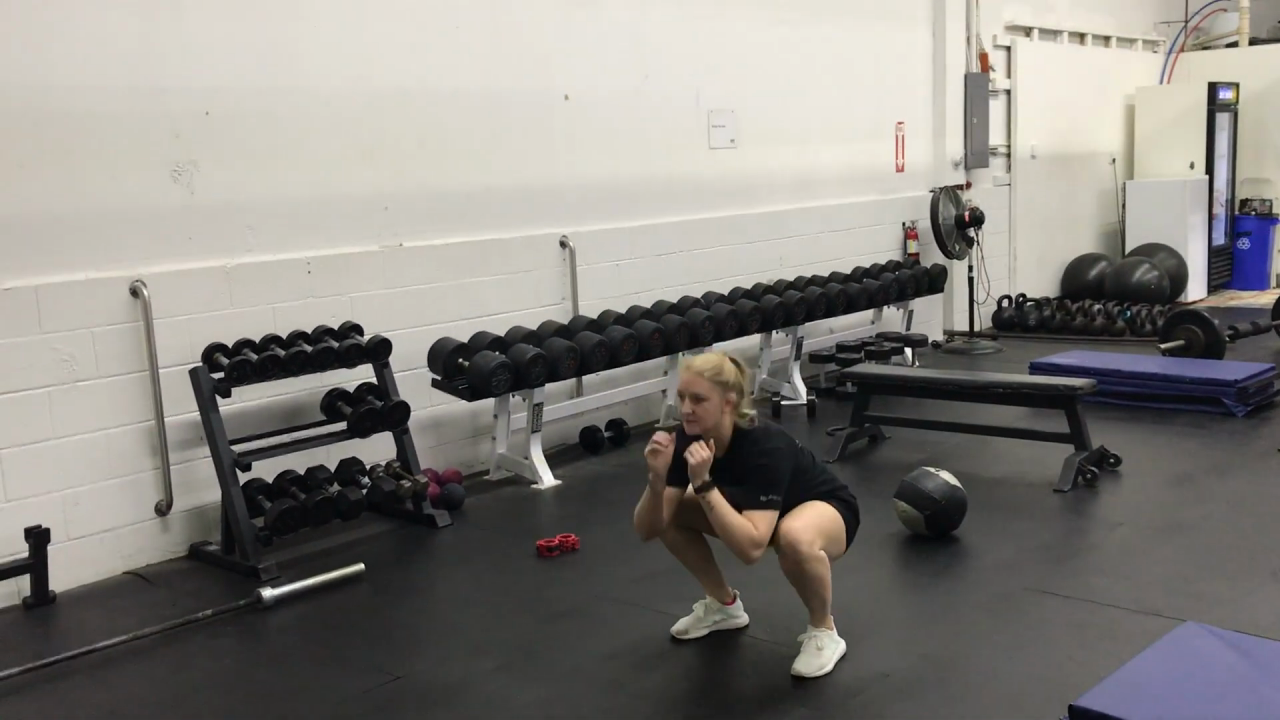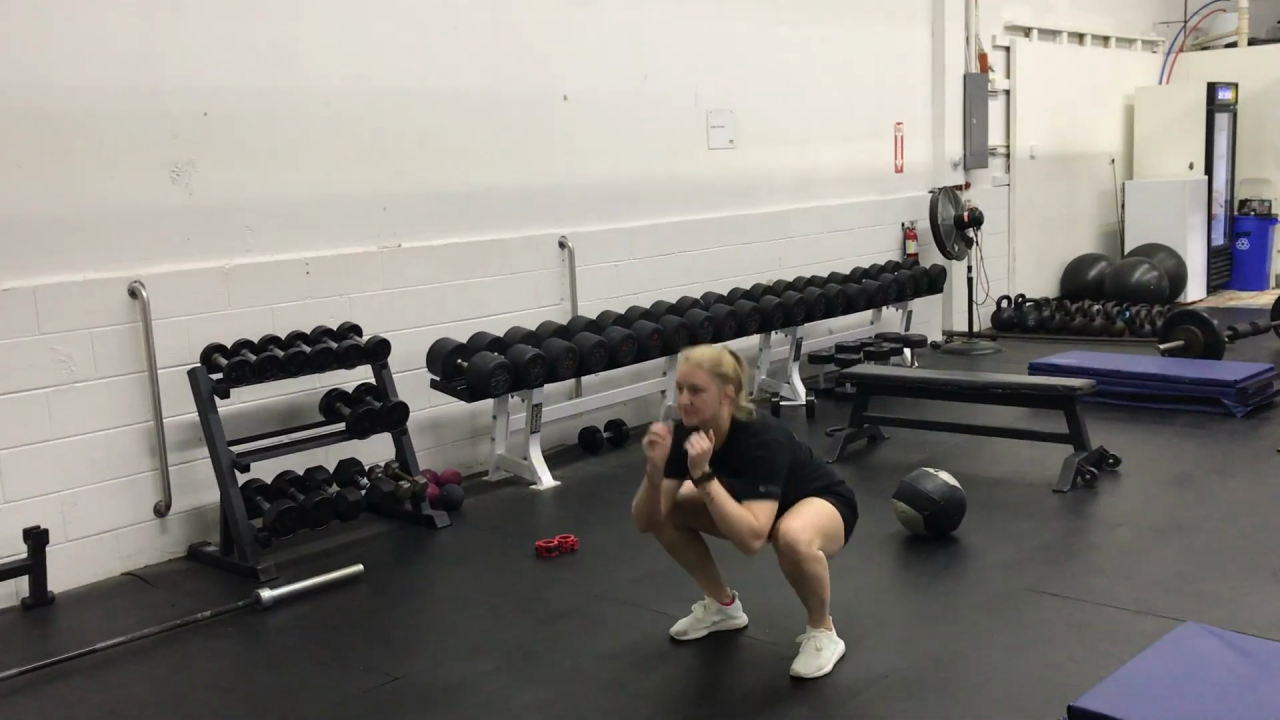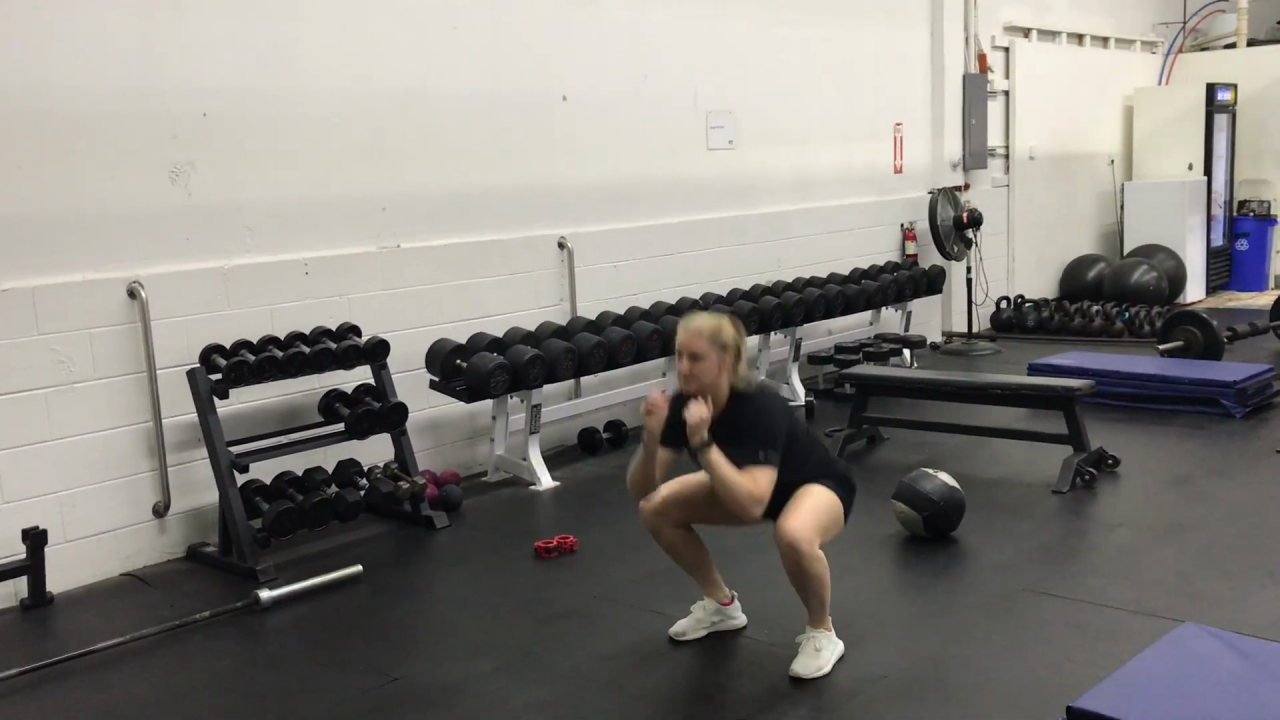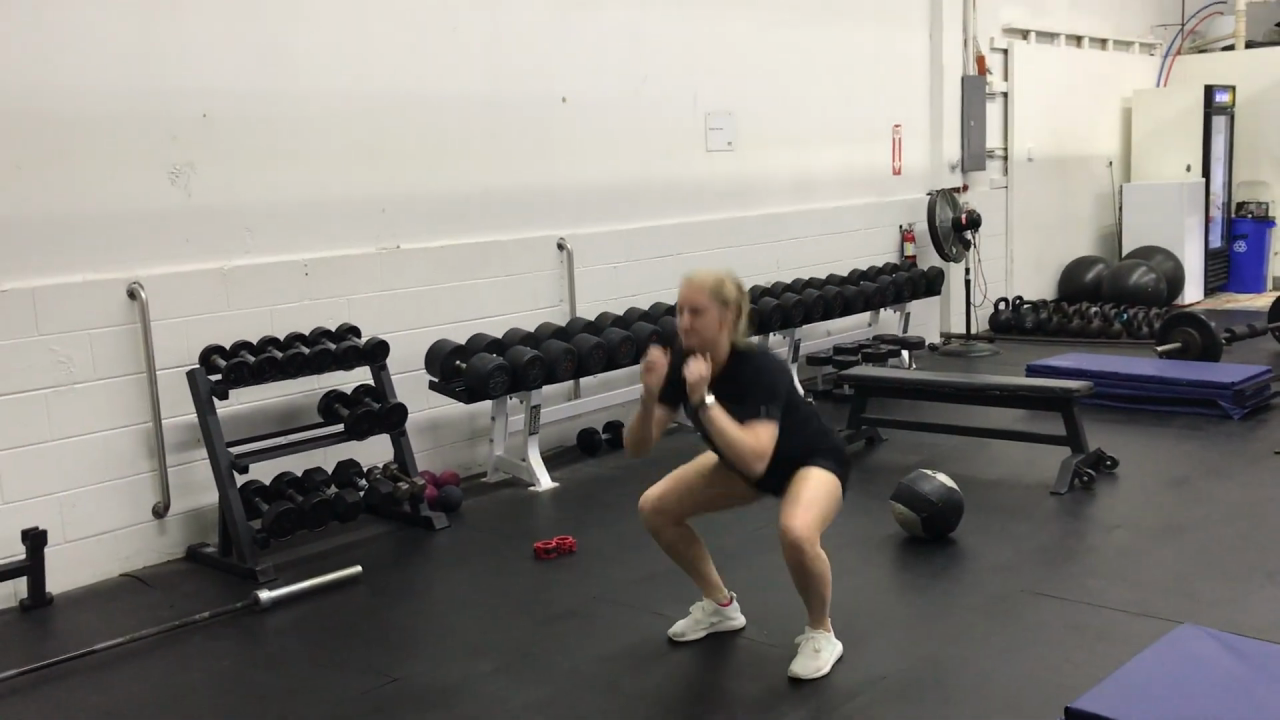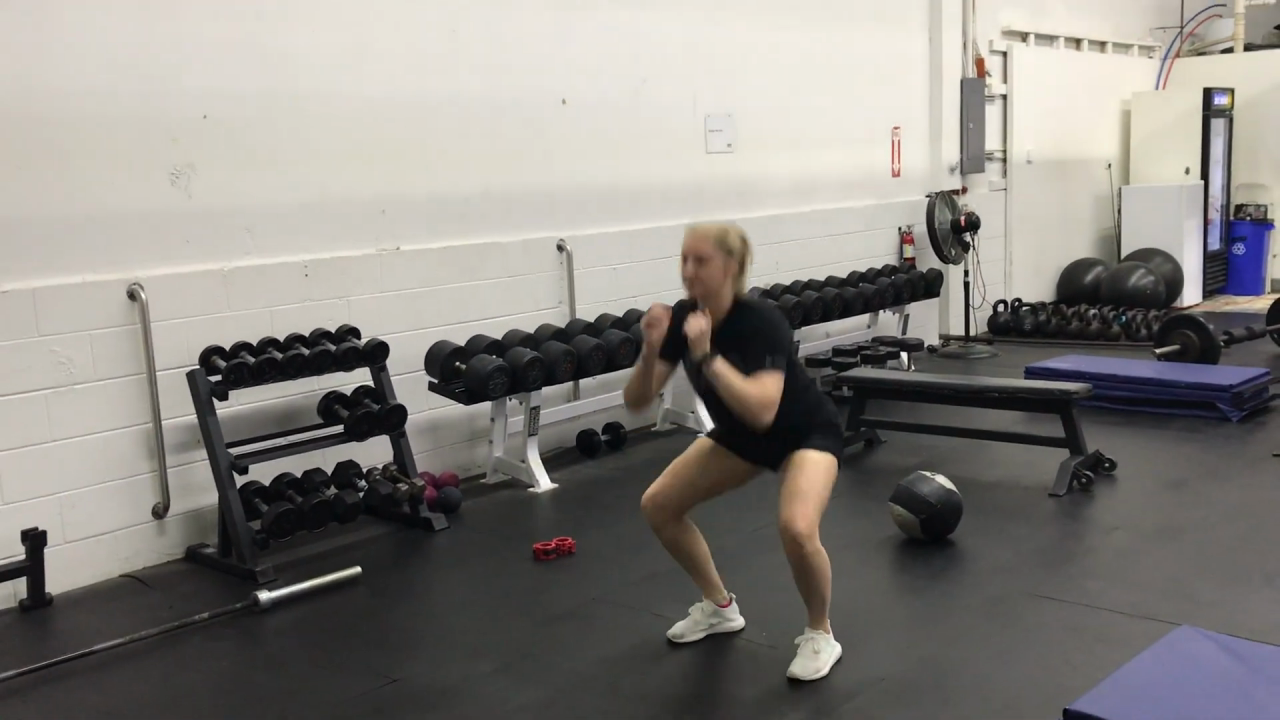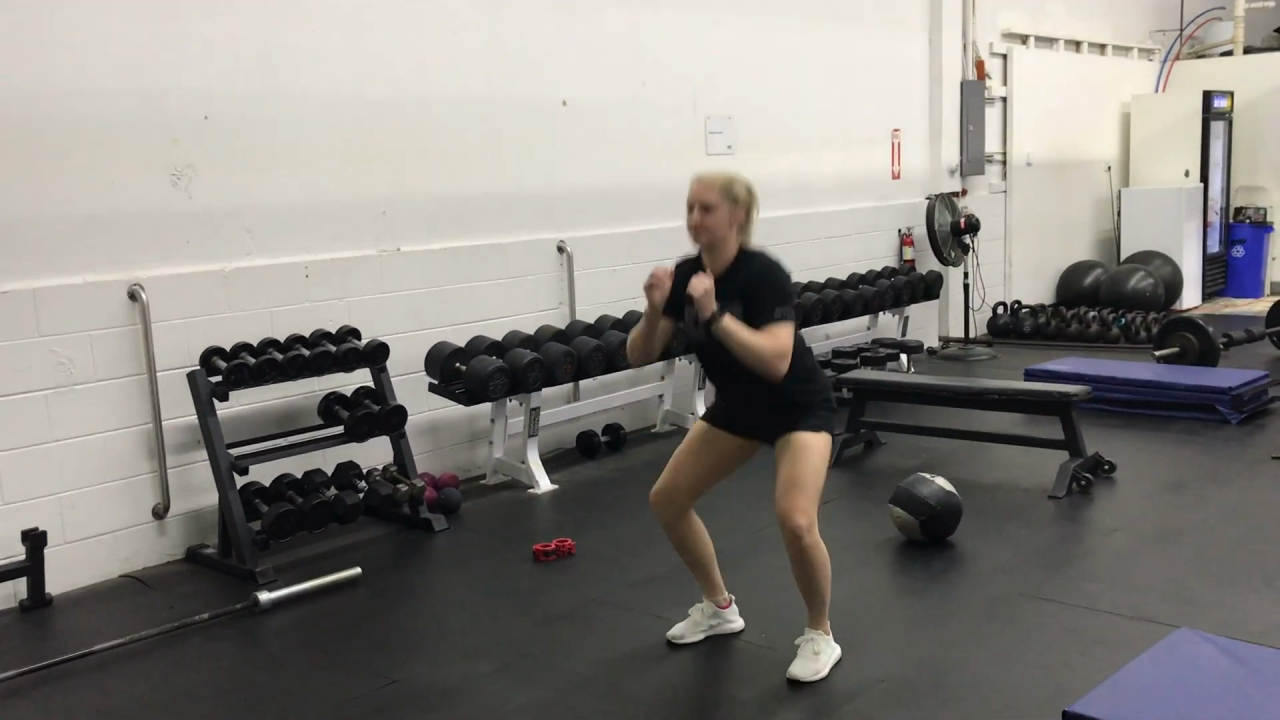
dt=0.1s
person 1, frame 1
left shoulder: (765, 446)
right shoulder: (687, 441)
left elbow: (751, 548)
right elbow: (646, 529)
left wrist: (704, 484)
right wrist: (656, 479)
left hip: (825, 506)
left knee: (794, 537)
right knee: (667, 518)
left ankle: (823, 630)
right ankle: (723, 603)
person 1, frame 2
left shoulder: (762, 439)
right shoulder: (687, 434)
left elbow: (752, 539)
right elbow: (642, 520)
left wrist: (704, 474)
right wrist: (654, 469)
left hip: (823, 501)
left knee: (792, 539)
right knee: (664, 516)
left ankle: (823, 631)
right ankle: (723, 603)
person 1, frame 3
left shoulder: (760, 409)
right shoulder: (683, 407)
left elbow: (752, 506)
right elbow: (639, 490)
left wrist: (703, 443)
right wrist: (651, 440)
left hip: (821, 484)
left knee: (794, 536)
right knee: (657, 510)
left ankle: (821, 631)
right ankle: (721, 603)
person 1, frame 4
left shoulder: (759, 369)
right shoulder: (682, 361)
left elbow: (755, 461)
right elbow: (637, 446)
left wrist: (704, 400)
right wrist: (650, 393)
left hip: (811, 458)
right hip: (741, 457)
left knee: (795, 534)
right knee: (654, 507)
left ankle: (821, 634)
right ankle: (719, 603)
person 1, frame 5
left shoulder: (761, 320)
right shoulder: (682, 318)
left elbow: (762, 410)
right elbow: (637, 401)
left wrist: (706, 355)
right wrist: (651, 350)
left hip: (808, 434)
right hip: (737, 431)
left knee: (796, 528)
right knee: (657, 505)
left ankle: (820, 634)
right ankle: (719, 606)
person 1, frame 6
left shoulder: (765, 276)
right shoulder: (685, 273)
left elbow: (777, 360)
right elbow: (639, 355)
left wrist: (715, 314)
right wrist: (655, 309)
left hip: (799, 407)
right hip: (734, 407)
left knee: (795, 520)
right knee: (666, 500)
left ankle: (820, 636)
right ankle: (718, 606)
